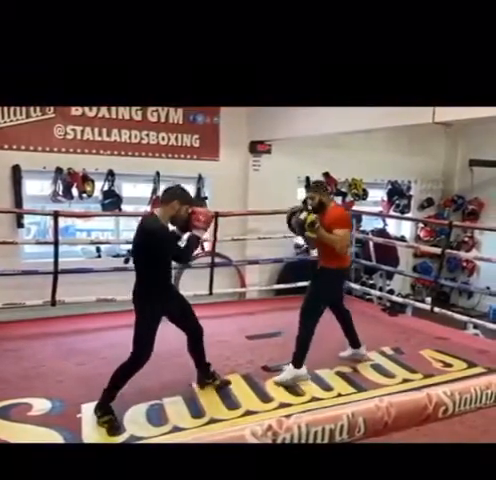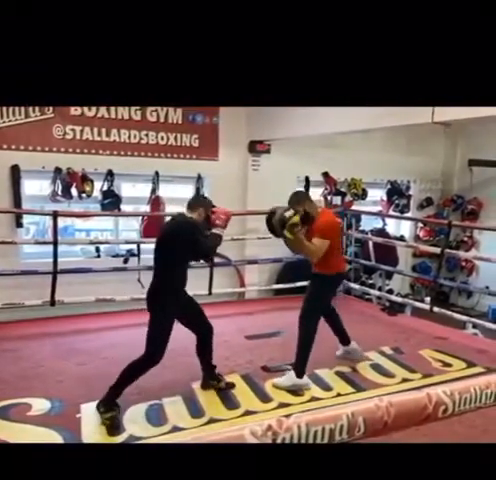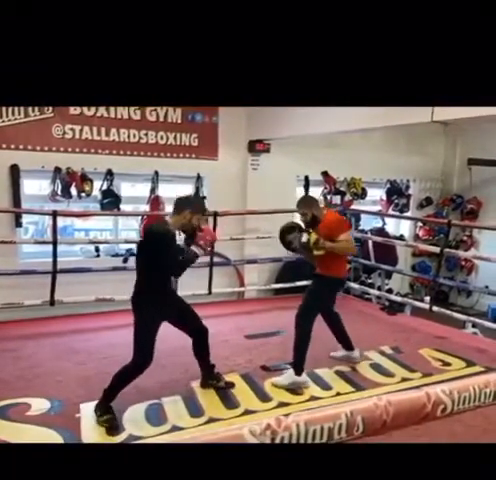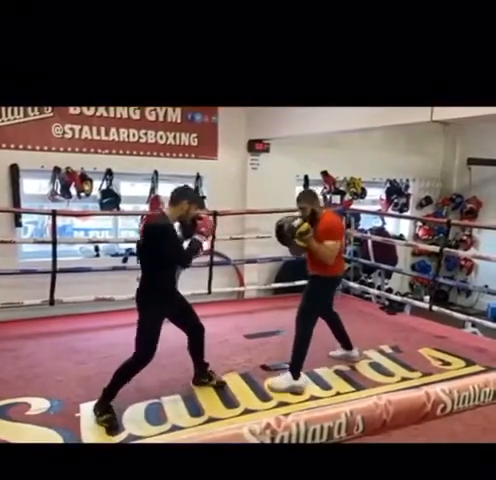
dt=0.4s
person 1, frame 1
left shoulder: (158, 223)
right shoulder: (151, 228)
left elbow: (173, 239)
right elbow: (182, 256)
left wrist: (188, 225)
right wrist: (198, 230)
left hip: (166, 291)
right hip: (149, 297)
left knee: (195, 330)
right knee: (140, 355)
left ankle: (205, 375)
right ankle: (104, 405)
person 1, frame 2
left shoulder: (180, 224)
right shoulder: (186, 225)
left elbow: (196, 251)
right elbow: (206, 253)
left wrist: (210, 230)
right wrist: (218, 228)
left hip: (176, 293)
right hip: (163, 296)
left knee: (205, 330)
right knee: (154, 354)
left ankle: (210, 377)
right ankle: (108, 401)
person 1, frame 3
left shoulder: (166, 231)
right shoulder: (159, 233)
left elbow: (175, 257)
right elbow: (176, 269)
left wrist: (193, 242)
right wrist: (198, 247)
left hip: (165, 296)
right hip: (147, 301)
left knee: (200, 331)
right knee: (142, 360)
left ankle: (209, 376)
right ankle: (103, 404)
person 1, frame 4
left shoulder: (164, 223)
right shoulder: (159, 226)
left elbow: (178, 254)
right elbow: (183, 260)
left wrist: (194, 230)
right wrist: (201, 235)
left hip: (167, 292)
right hip: (151, 297)
left knee: (196, 329)
right knee: (144, 354)
left ankle: (202, 374)
right ankle: (103, 403)
person 2, frame 1
left shoulder: (338, 214)
right shoulder: (323, 213)
left elbow: (340, 244)
right elbow: (320, 241)
left wrist: (317, 230)
right wrist: (309, 230)
left hip: (332, 271)
right hip: (333, 270)
left knee: (308, 315)
right knee: (338, 308)
left ankle: (297, 368)
right ankle: (357, 349)
person 2, frame 2
left shoulder: (325, 222)
right shoulder: (311, 218)
left elbow: (313, 255)
right elbow: (296, 248)
left wrist: (296, 233)
right wrist: (286, 232)
left hip: (328, 275)
right hip: (327, 273)
left knee: (307, 319)
right knee: (324, 308)
left ankle: (298, 376)
right ankle: (349, 346)
person 2, frame 3
left shoulder: (335, 221)
right shoulder: (315, 225)
left elbow: (351, 248)
left wrist: (325, 244)
left hip: (331, 277)
right hip: (325, 275)
left knee: (303, 318)
right knee: (327, 312)
left ankle: (297, 374)
right ankle: (350, 350)
person 2, frame 4
left shoulder: (331, 223)
right shoulder: (310, 221)
left elbow: (329, 258)
right elbow: (299, 249)
left wrist: (308, 240)
right wrist: (295, 237)
left hip: (325, 278)
right hip: (319, 276)
left knee: (304, 320)
right knee: (326, 311)
left ankle: (294, 377)
right ankle: (349, 350)
